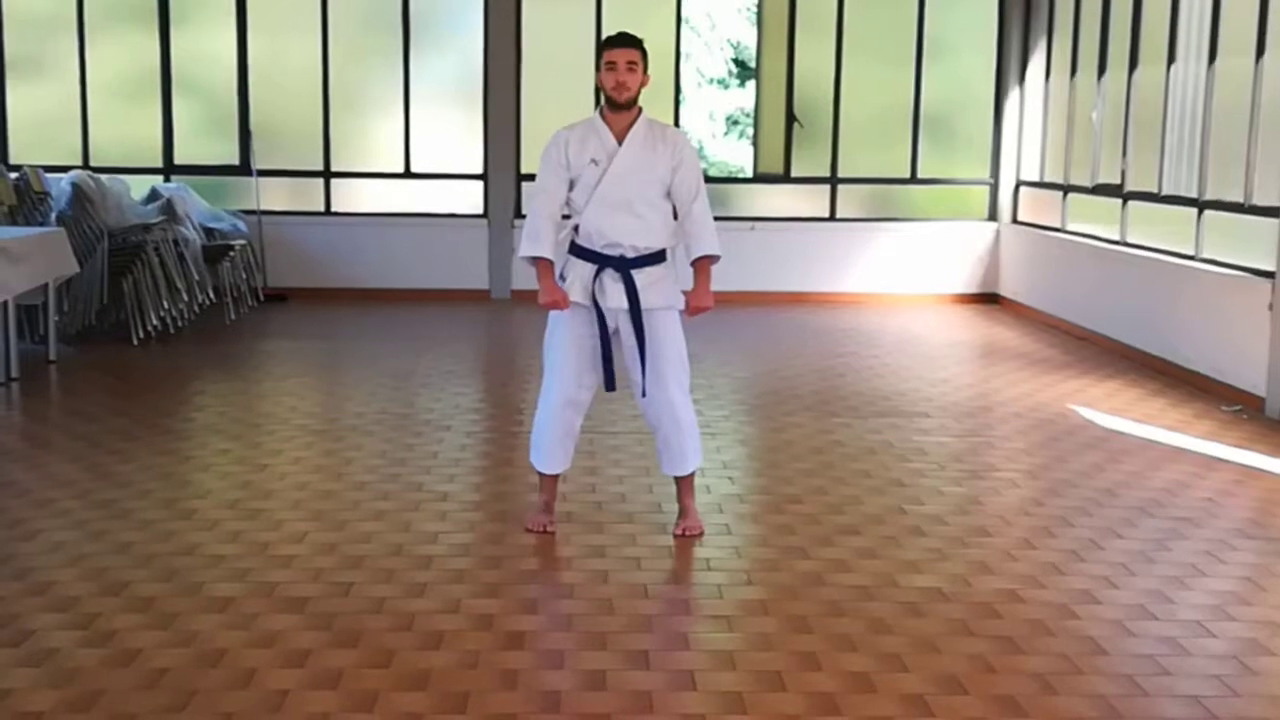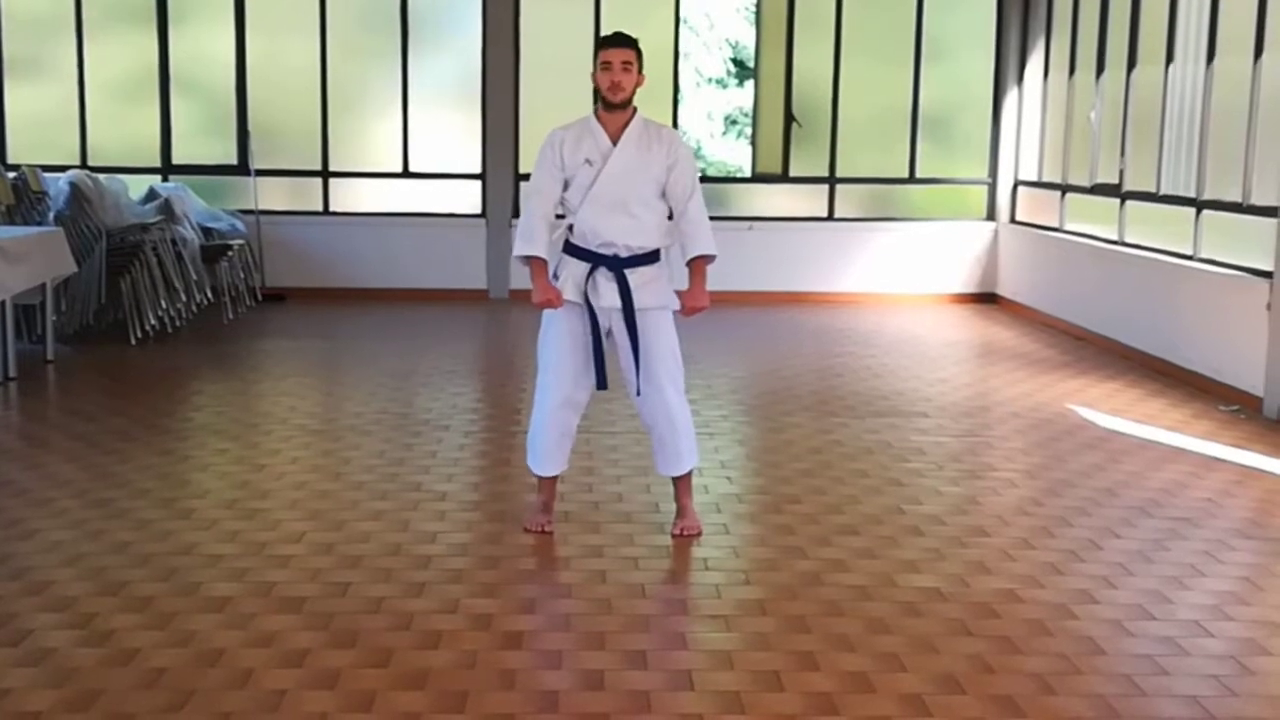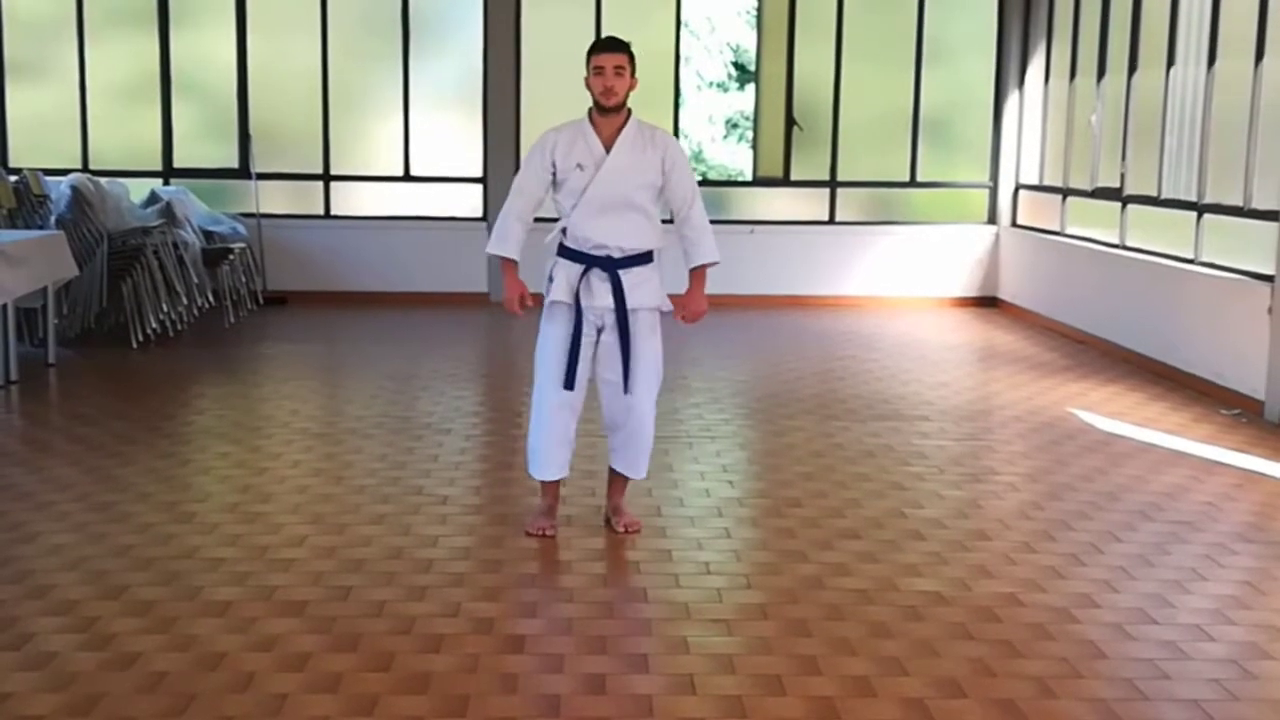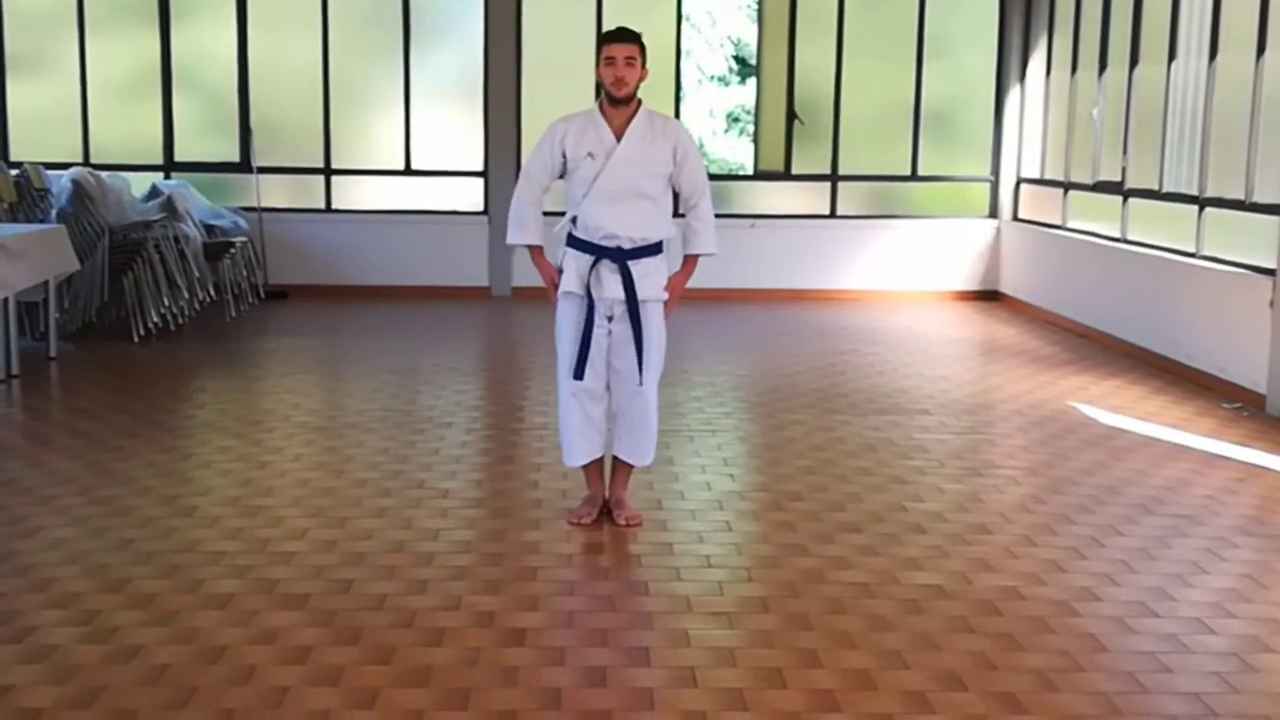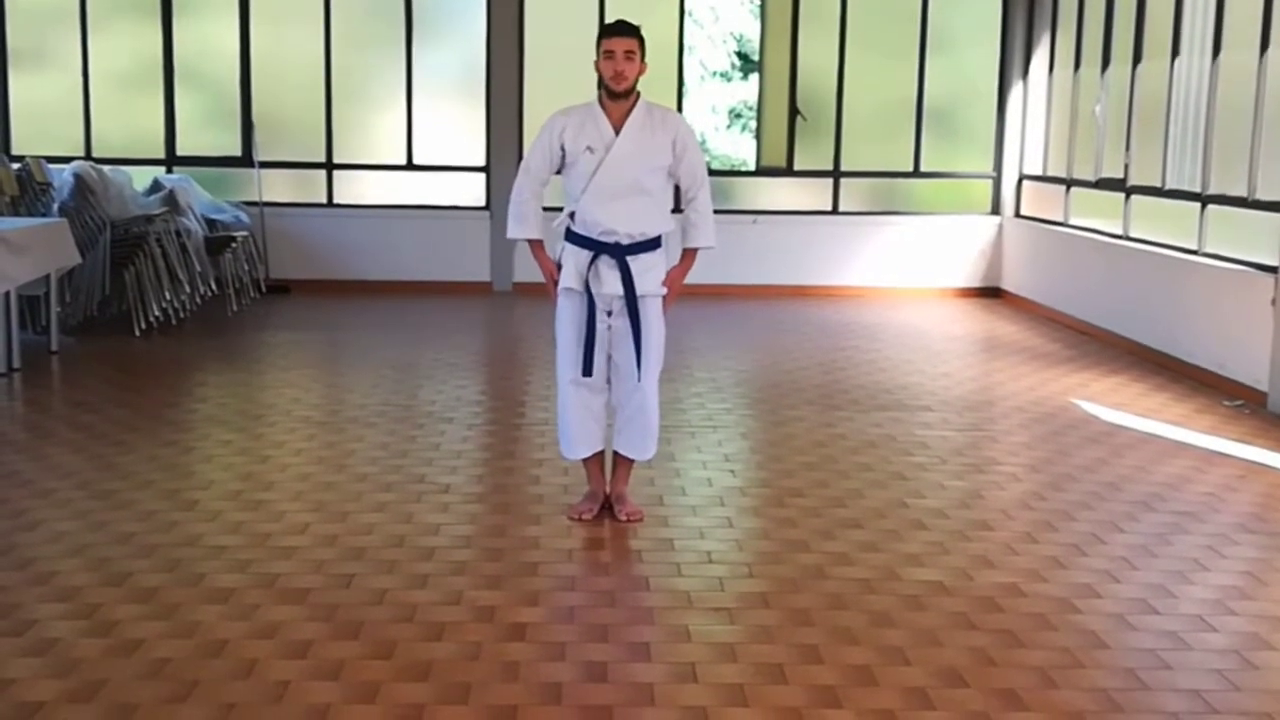
dt=0.7s
person 1, frame 1
left shoulder: (672, 143)
right shoulder: (568, 142)
left elbow: (694, 212)
right elbow: (543, 212)
left wrist: (702, 282)
right wrist: (546, 280)
left hip: (650, 281)
right hip: (584, 279)
left knee: (668, 394)
right knee: (562, 391)
left ankle: (686, 503)
right ankle: (546, 499)
person 1, frame 2
left shoulder: (666, 143)
right shoulder: (563, 141)
left elbow: (689, 212)
right elbow: (538, 211)
left wrist: (697, 281)
right wrist: (539, 277)
left hip: (642, 280)
right hip: (575, 279)
left knee: (663, 394)
right knee: (556, 393)
left ankle: (685, 503)
right ankle: (545, 498)
person 1, frame 3
left shoulder: (661, 145)
right shoulder: (556, 142)
left elbow: (690, 214)
right elbow: (519, 207)
left wrist: (697, 286)
right wrist: (510, 274)
left hip: (635, 284)
right hip: (572, 281)
left knee: (634, 398)
right knee: (555, 394)
left ankle: (615, 499)
right ankle: (548, 502)
person 1, frame 4
left shoulder: (671, 135)
right shoulder: (567, 132)
left elbow: (698, 202)
right elbow: (527, 194)
left wrist: (685, 272)
right wrist: (542, 263)
left hip: (644, 273)
right hip: (582, 271)
left knee: (638, 385)
right knee: (580, 383)
left ankle: (619, 492)
right ankle: (593, 491)
person 1, frame 5
left shoulder: (671, 127)
right shoulder: (565, 124)
left elbow: (698, 195)
right elbow: (527, 188)
left wrist: (684, 265)
right wrist: (543, 259)
left hip: (644, 268)
right hip: (581, 266)
left knee: (638, 380)
right knee: (580, 377)
left ankle: (620, 487)
right ankle: (594, 485)
